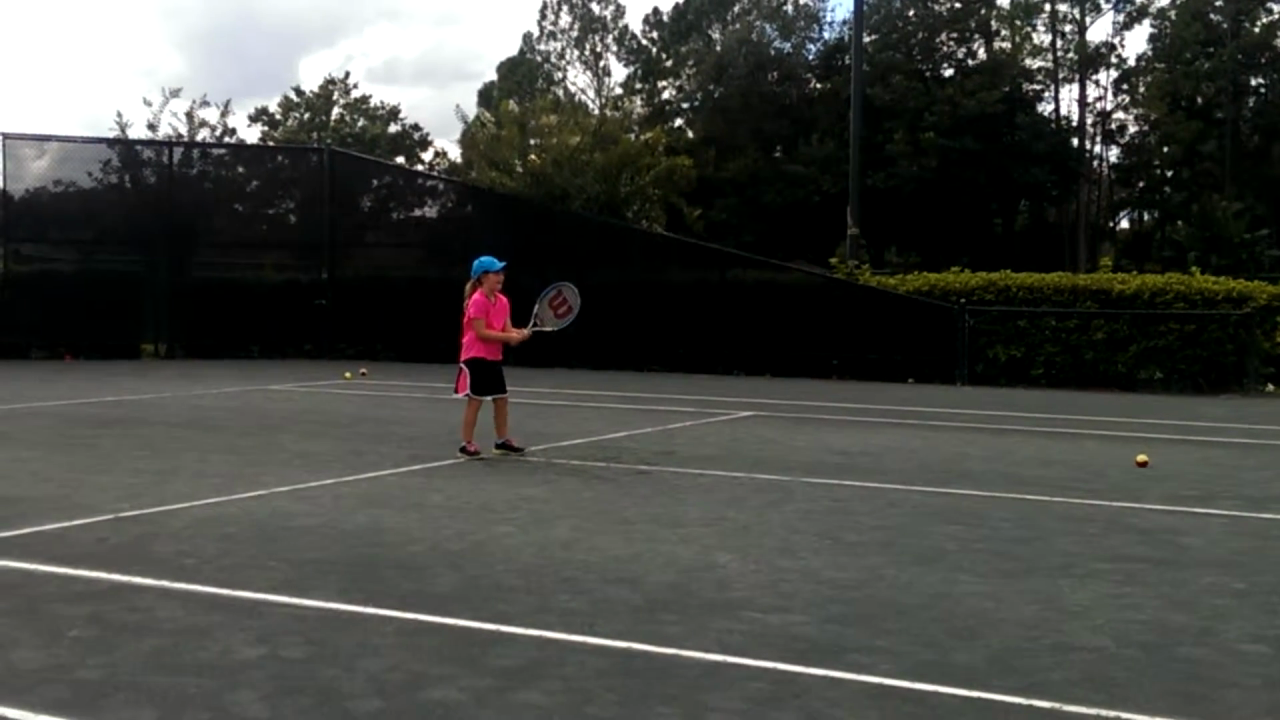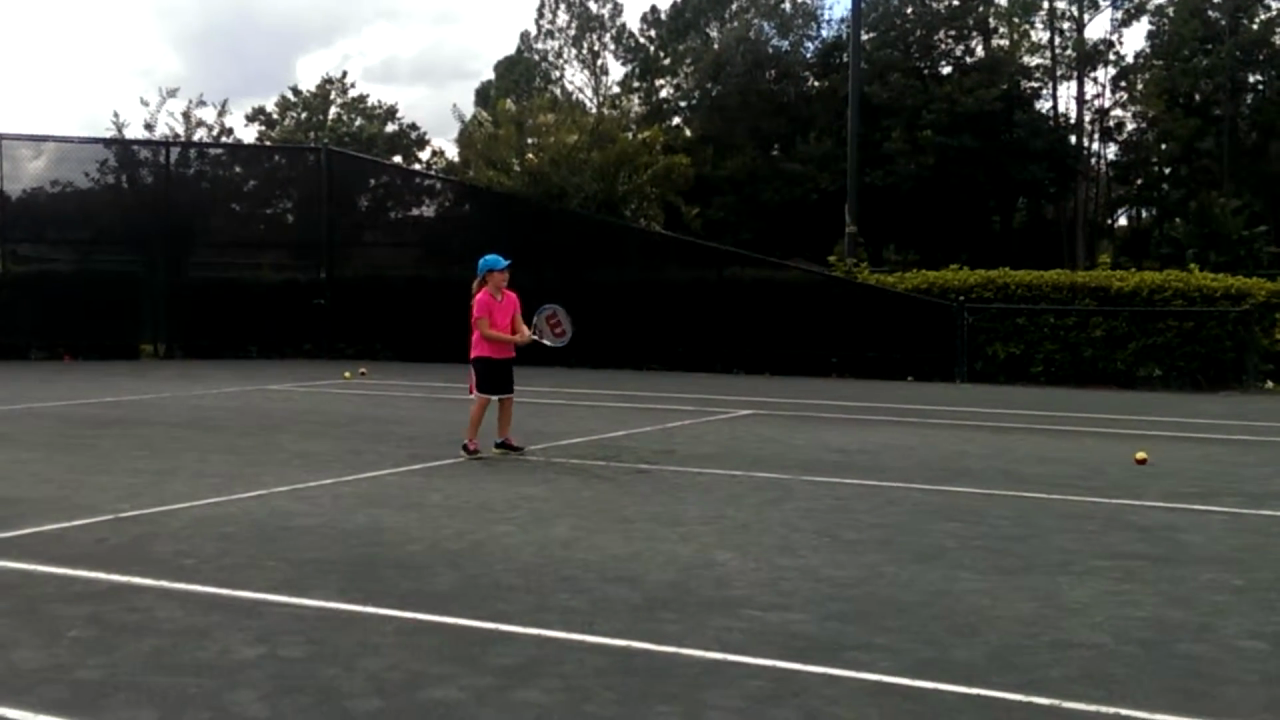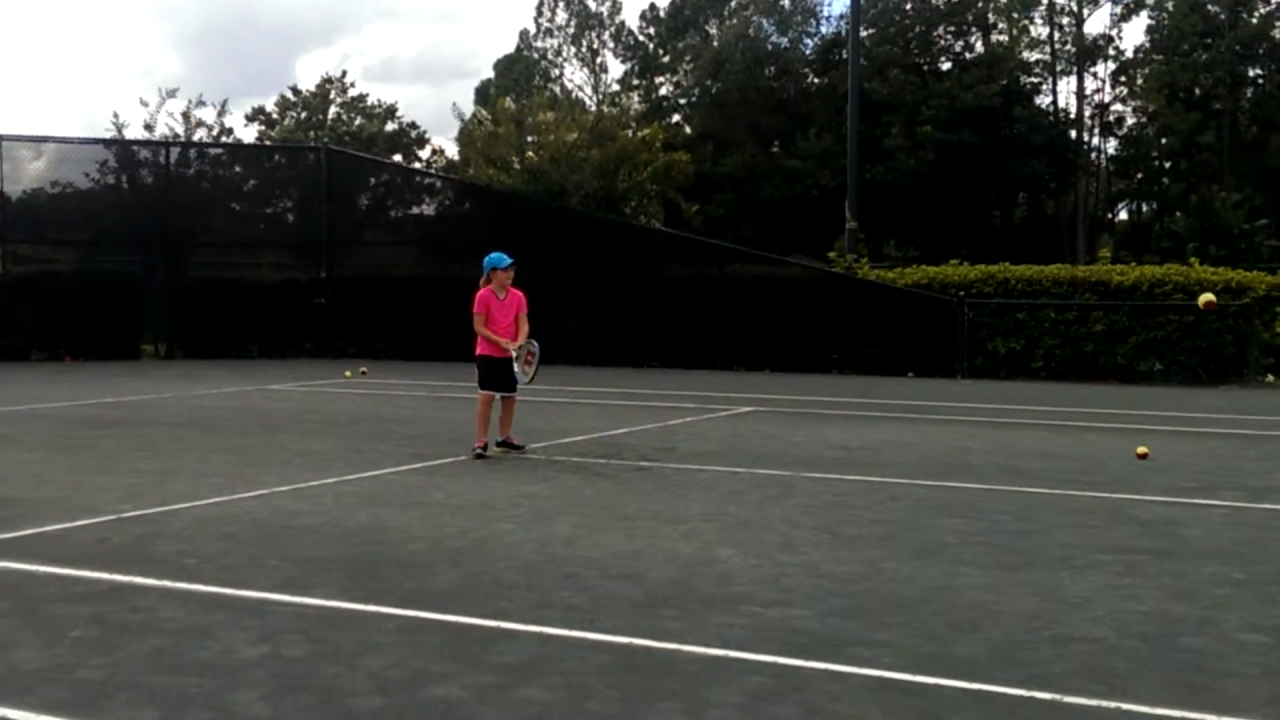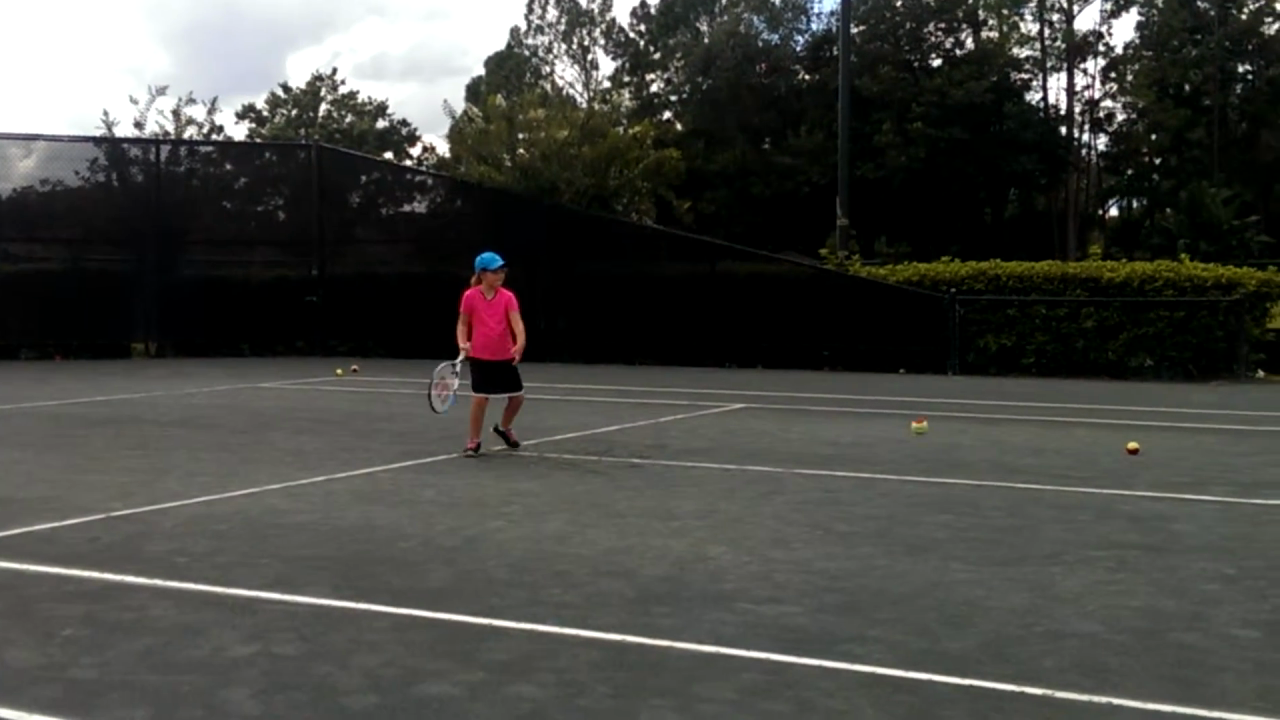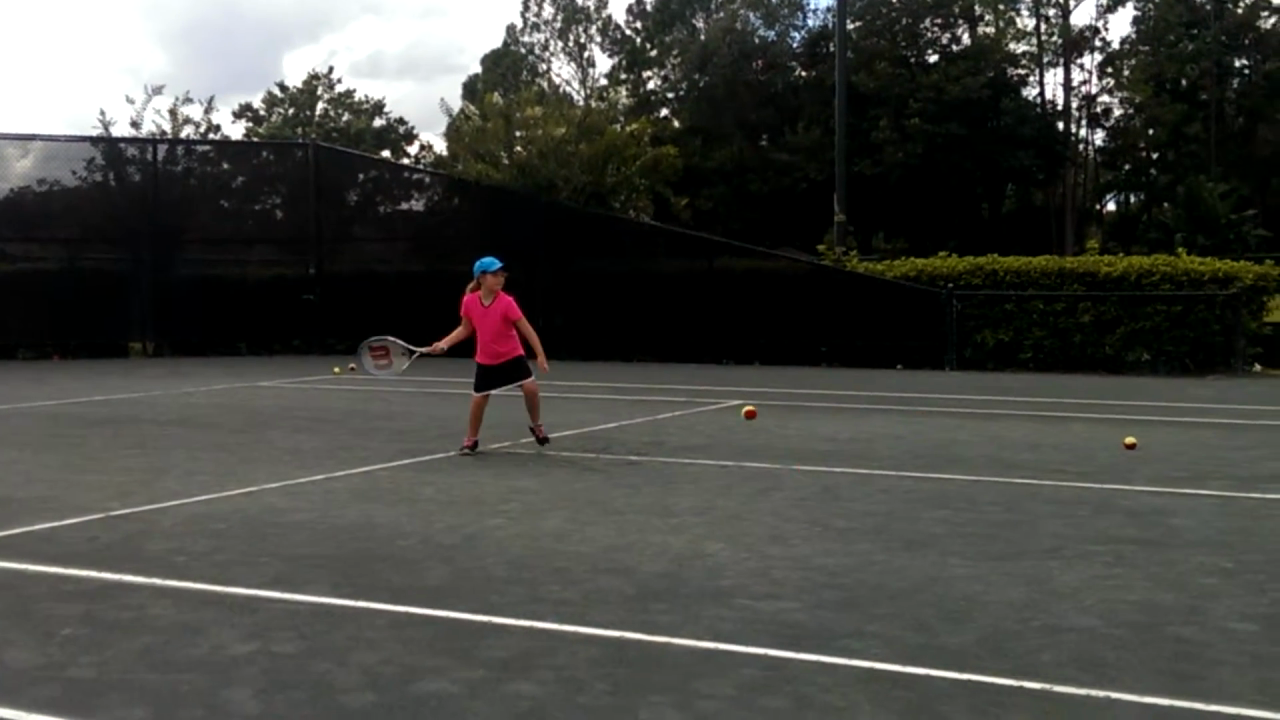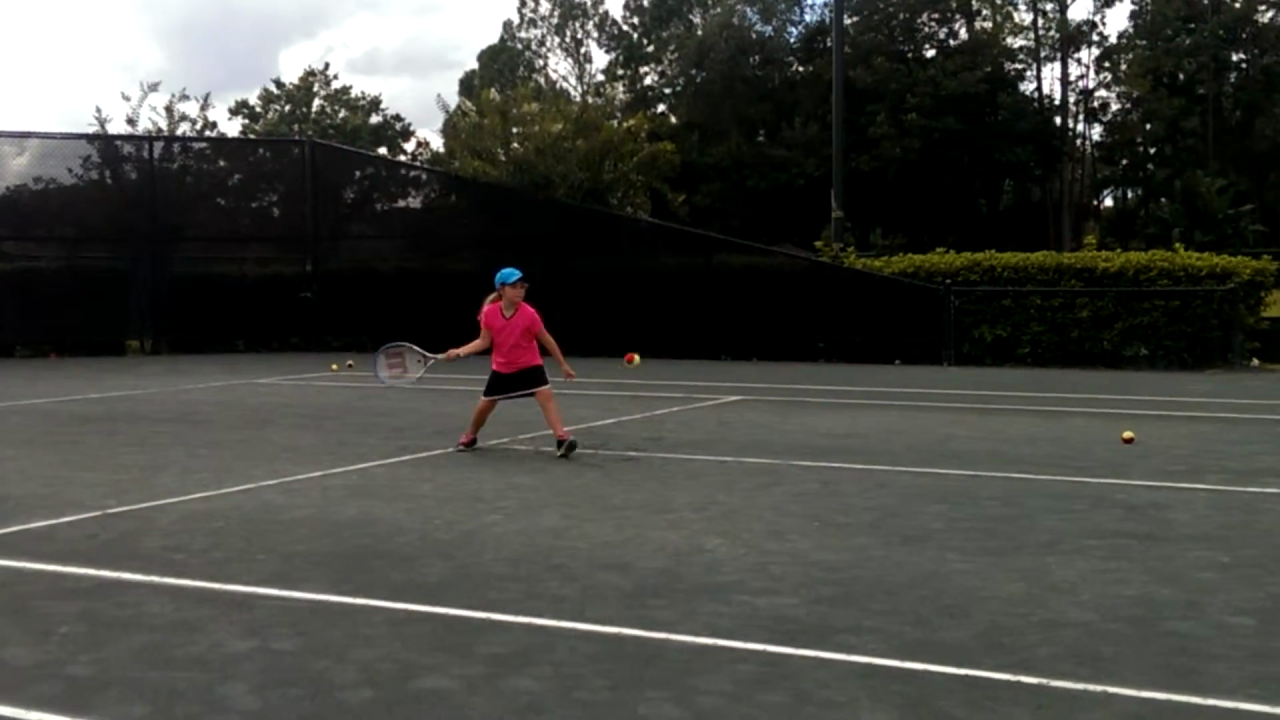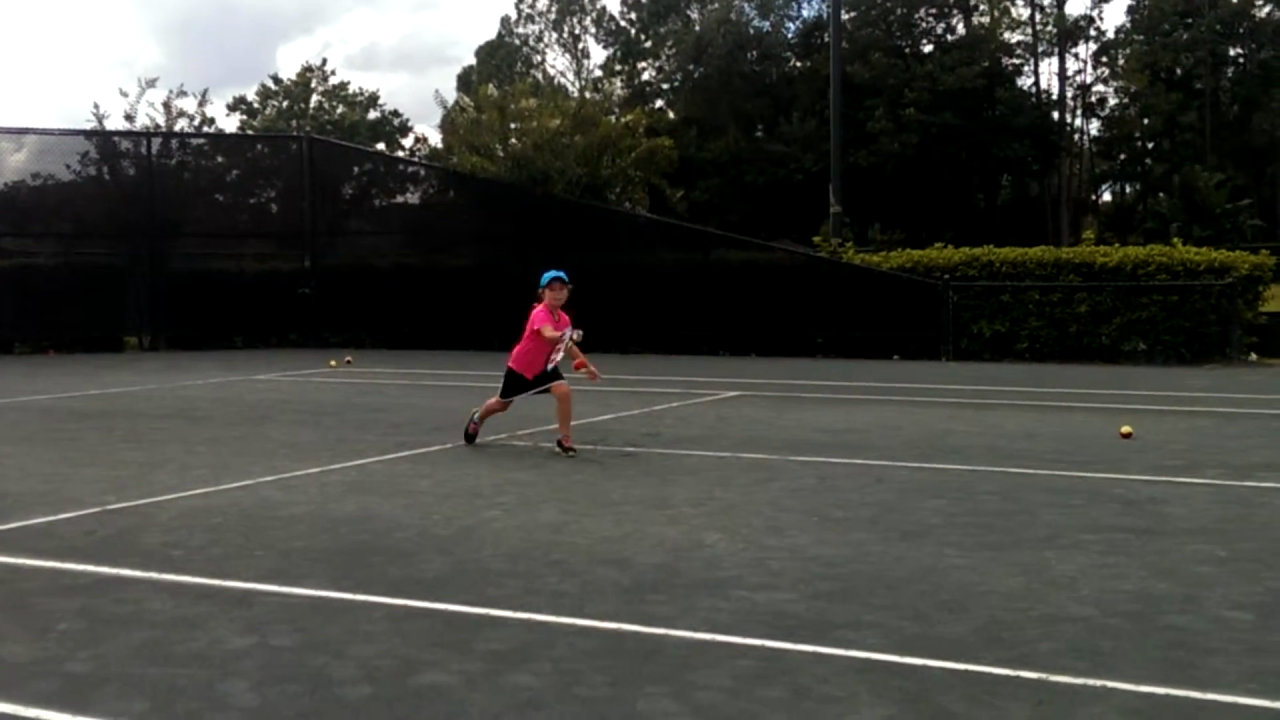
dt=0.2s
person 1, frame 1
left shoulder: (502, 301)
right shoulder: (478, 301)
left elbow: (506, 329)
right elbow: (480, 332)
left wrist: (519, 333)
right wrist: (508, 338)
left hip: (494, 358)
right hip: (476, 357)
left knee: (501, 399)
right knee: (475, 400)
left ankle: (502, 441)
right ankle: (466, 444)
person 1, frame 2
left shoulder: (512, 298)
right shoulder: (482, 299)
left elbow: (518, 324)
right elbow: (484, 331)
left wrist: (525, 334)
right wrist: (513, 339)
left hip: (505, 356)
right hip: (484, 356)
left knee: (507, 398)
right knee: (483, 399)
left ankle: (503, 440)
right ankle: (470, 442)
person 1, frame 3
left shoulder: (518, 296)
right shoulder: (483, 296)
left elbow: (523, 324)
right elbow: (478, 327)
left wrist: (519, 342)
right wrist: (500, 341)
left hip: (509, 356)
right hip: (488, 354)
left knee: (510, 397)
right knee: (486, 396)
left ankle: (504, 438)
right ankle: (481, 441)
person 1, frame 4
left shoulder: (508, 297)
right shoulder: (470, 296)
left elbow: (517, 323)
right elbow: (463, 324)
left wrist: (521, 343)
right wrist: (462, 342)
left hip: (505, 357)
right hip: (480, 357)
left knee: (517, 396)
right knee: (480, 398)
left ankle: (504, 428)
right ankle: (474, 441)
person 1, frame 5
left shoulder: (507, 302)
right shoulder: (469, 301)
left elbow: (526, 328)
right elbow: (465, 328)
left wrist: (541, 355)
right wrist: (444, 343)
left hip: (512, 356)
right hip: (486, 360)
left knee: (531, 388)
right knee: (479, 400)
left ankle: (536, 426)
right ankle: (471, 439)
person 1, frame 6
left shoulder: (528, 313)
right shoulder: (489, 312)
left elbow: (546, 340)
right elbow: (484, 341)
left wrist: (563, 364)
right wrist: (461, 351)
left hip: (529, 365)
right hip: (502, 368)
left knee: (546, 395)
right knee: (485, 405)
left ankle: (563, 439)
right ankle: (470, 436)
person 1, frame 7
left shoulder: (564, 319)
right shoulder: (539, 314)
left elbow: (567, 344)
right elbow: (549, 335)
left wrist: (587, 365)
right wrist: (563, 335)
left hip: (545, 367)
right hip: (519, 367)
left knee: (564, 392)
right knee: (501, 404)
left ankle: (565, 439)
right ankle: (478, 417)
